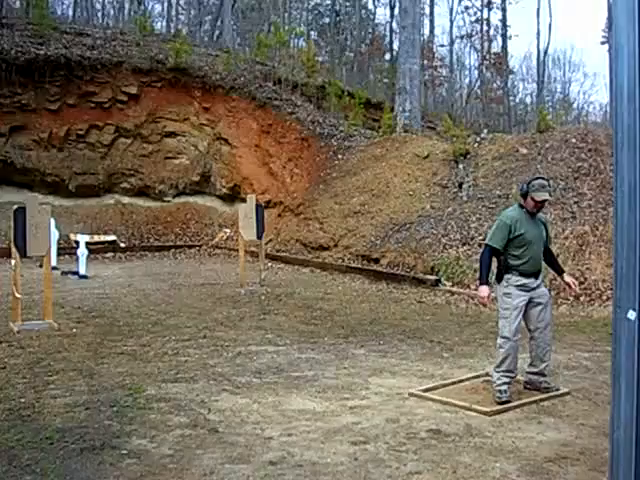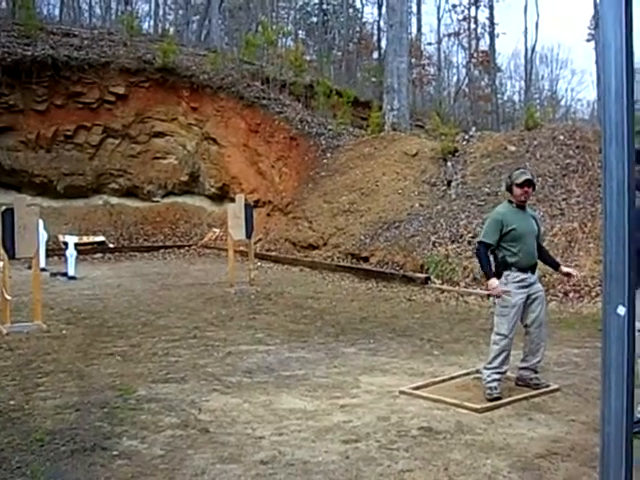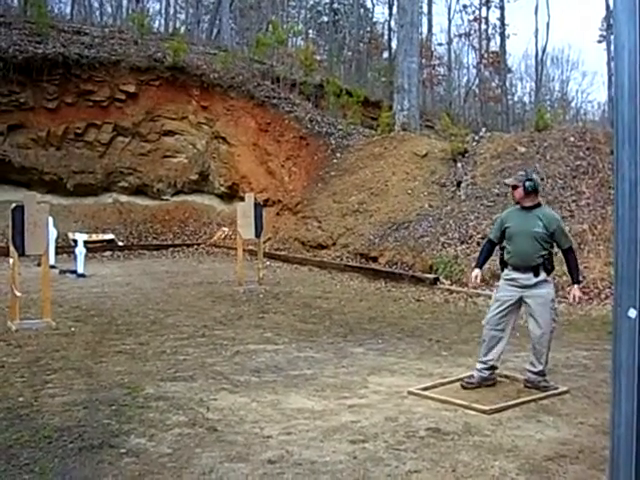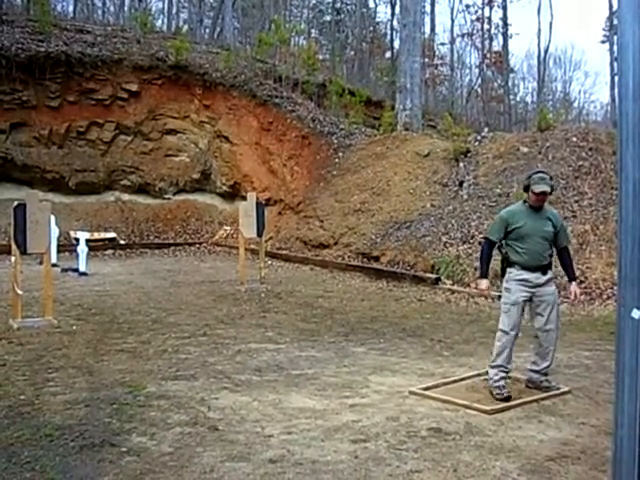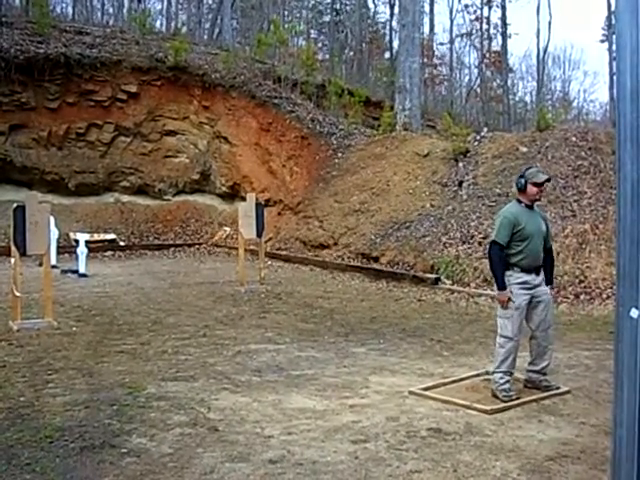
dt=1s
person 1, frame 1
left shoulder: (541, 221)
right shoulder: (509, 218)
right elbow: (488, 251)
left wrist: (562, 274)
right wrist: (483, 283)
left hip: (536, 283)
right hip: (512, 284)
left knee: (542, 330)
right knee: (509, 334)
left ankle: (535, 376)
right ankle: (502, 383)
person 1, frame 2
left shoulder: (532, 216)
right shoulder: (499, 215)
right elbow: (482, 248)
left wrist: (559, 267)
right wrist: (491, 277)
left hip: (532, 279)
right hip: (510, 280)
left knee: (537, 328)
right knee: (504, 332)
left ankle: (527, 373)
right ankle: (492, 379)
person 1, frame 3
left shoulder: (550, 218)
right shoulder: (507, 216)
left elbow: (568, 251)
right elbow: (491, 242)
left wrist: (576, 283)
right wrist: (478, 266)
left hip: (539, 281)
right hip: (510, 278)
left knee: (542, 331)
right knee: (494, 325)
left ankle: (535, 375)
right ankle: (485, 372)
person 1, frame 4
left shoulder: (553, 217)
right shoulder: (509, 214)
left elbow: (563, 251)
right elbow: (488, 244)
left wrist: (572, 280)
right wrist: (484, 276)
left hip: (545, 280)
right hip: (516, 278)
left knee: (547, 330)
right knee: (508, 329)
left ankle: (537, 375)
right ankle: (497, 378)
person 1, frame 5
left shoulder: (541, 216)
right shoulder: (509, 214)
left elbow: (548, 251)
right elbow: (494, 251)
left wrist: (550, 282)
right wrist: (501, 287)
left hip: (538, 280)
right hip: (515, 280)
left knee: (543, 331)
right knee: (509, 334)
left ankle: (536, 375)
right ankle: (500, 382)
